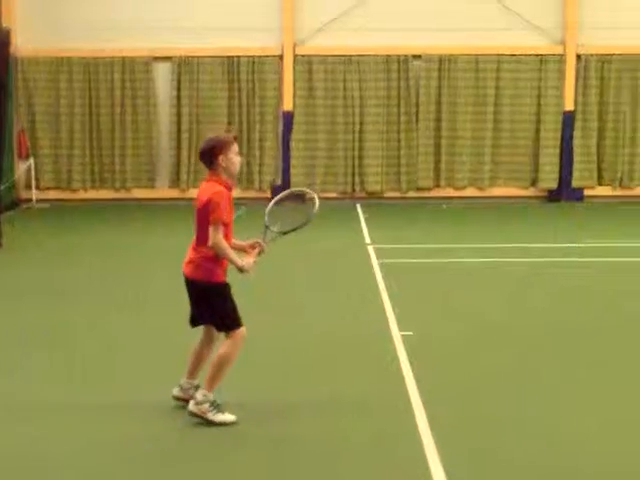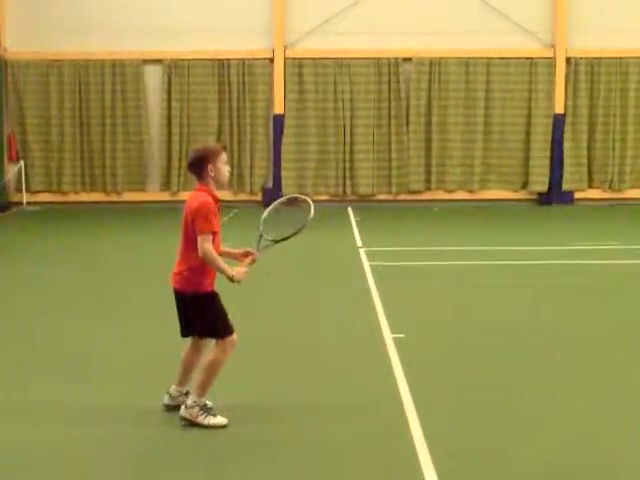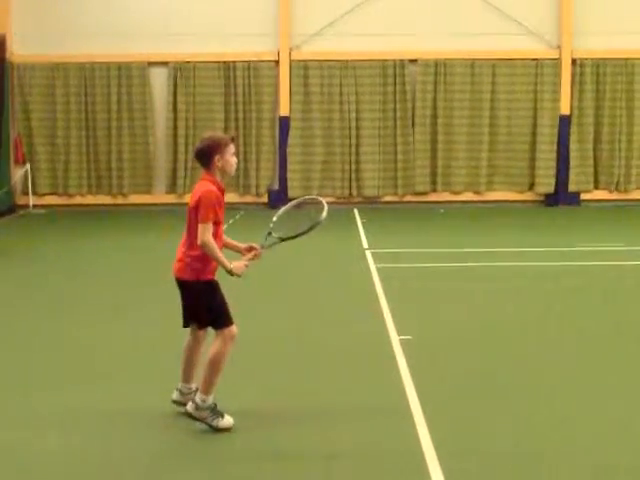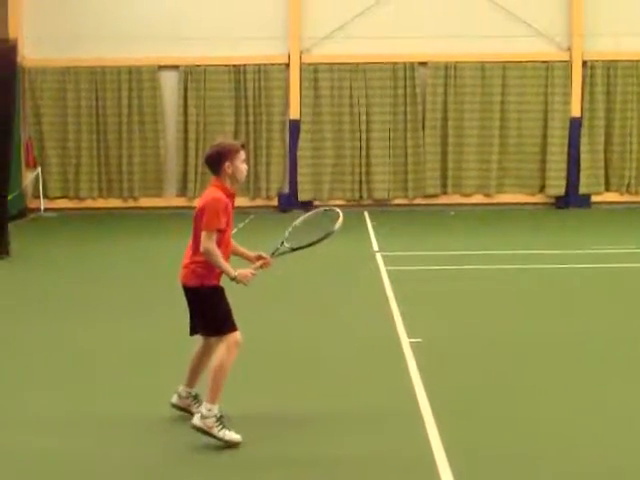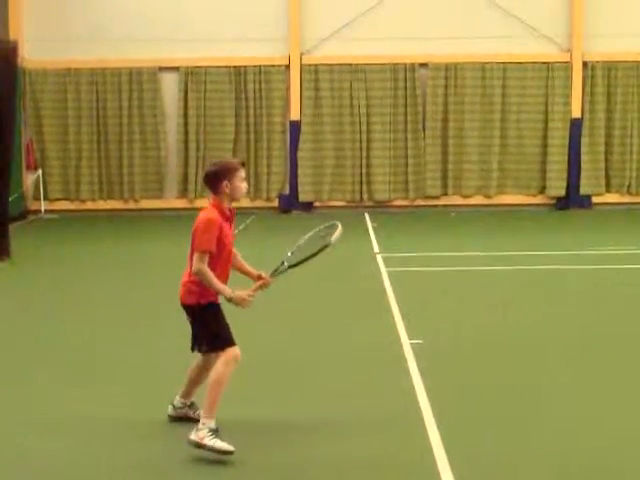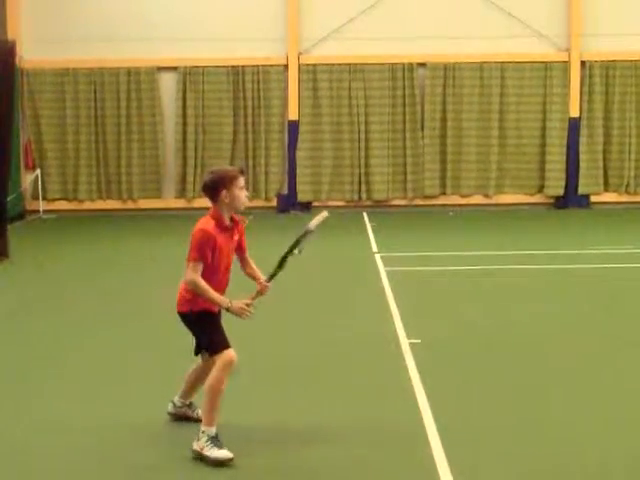
dt=0.4s
person 1, frame 1
left shoulder: (209, 189)
right shoulder: (218, 194)
right elbow: (215, 242)
left wrist: (241, 246)
right wrist: (240, 263)
left hip: (197, 271)
right hip: (208, 274)
left knee: (211, 332)
right knee: (236, 334)
left ankle: (187, 387)
right ankle: (202, 400)
person 1, frame 2
left shoulder: (198, 199)
right shoulder: (205, 203)
right elbow: (204, 251)
left wrist: (234, 253)
right wrist: (231, 273)
left hip: (186, 281)
right hip: (197, 284)
left knee: (200, 339)
right knee: (227, 340)
left ankle: (177, 393)
right ankle: (194, 405)
person 1, frame 3
left shoulder: (207, 189)
right shoulder: (209, 193)
right elbow: (204, 240)
left wrist: (239, 248)
right wrist: (229, 266)
left hip: (189, 271)
right hip: (198, 273)
left knee: (198, 331)
right knee: (227, 332)
left ankle: (185, 391)
right ankle: (203, 403)
person 1, frame 4
left shoulder: (221, 197)
right shoulder: (216, 200)
right elbow: (207, 247)
left wrist: (249, 255)
right wrist: (234, 273)
left hip: (198, 277)
right hip: (202, 278)
left knee: (211, 339)
right knee: (231, 340)
left ankle: (185, 395)
right ankle: (208, 414)
person 1, frame 5
left shoulder: (226, 216)
right shoulder: (210, 220)
left elbow: (230, 256)
right elbow: (199, 268)
left wrist: (254, 274)
right wrist: (231, 295)
left hip: (202, 296)
right hip: (200, 296)
left knee: (211, 354)
right knee: (229, 354)
left ankle: (181, 404)
right ankle: (205, 429)
person 1, frame 6
left shoulder: (236, 224)
right shoulder: (206, 231)
left elbow: (244, 259)
right elbow: (192, 278)
left wrist: (260, 280)
right wrist: (228, 305)
left hip: (209, 304)
right hip: (195, 304)
left knee: (211, 358)
right knee: (226, 358)
left ankle: (181, 403)
right ankle: (205, 438)
